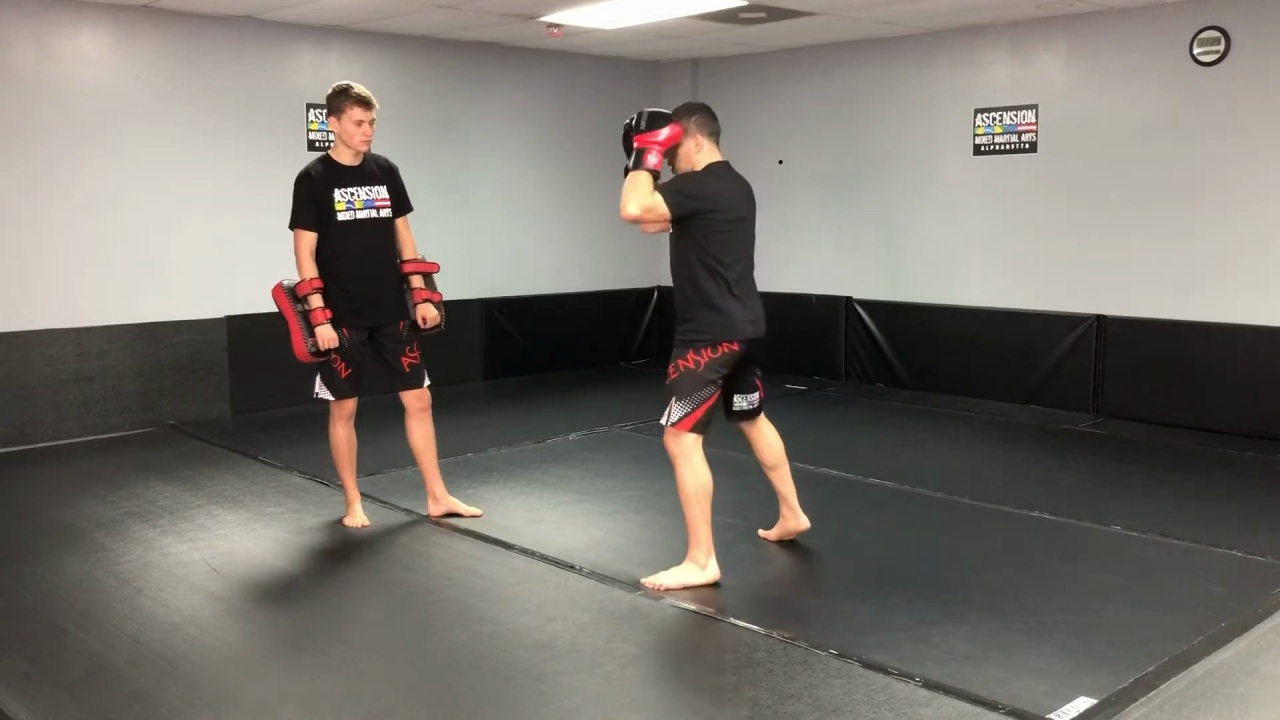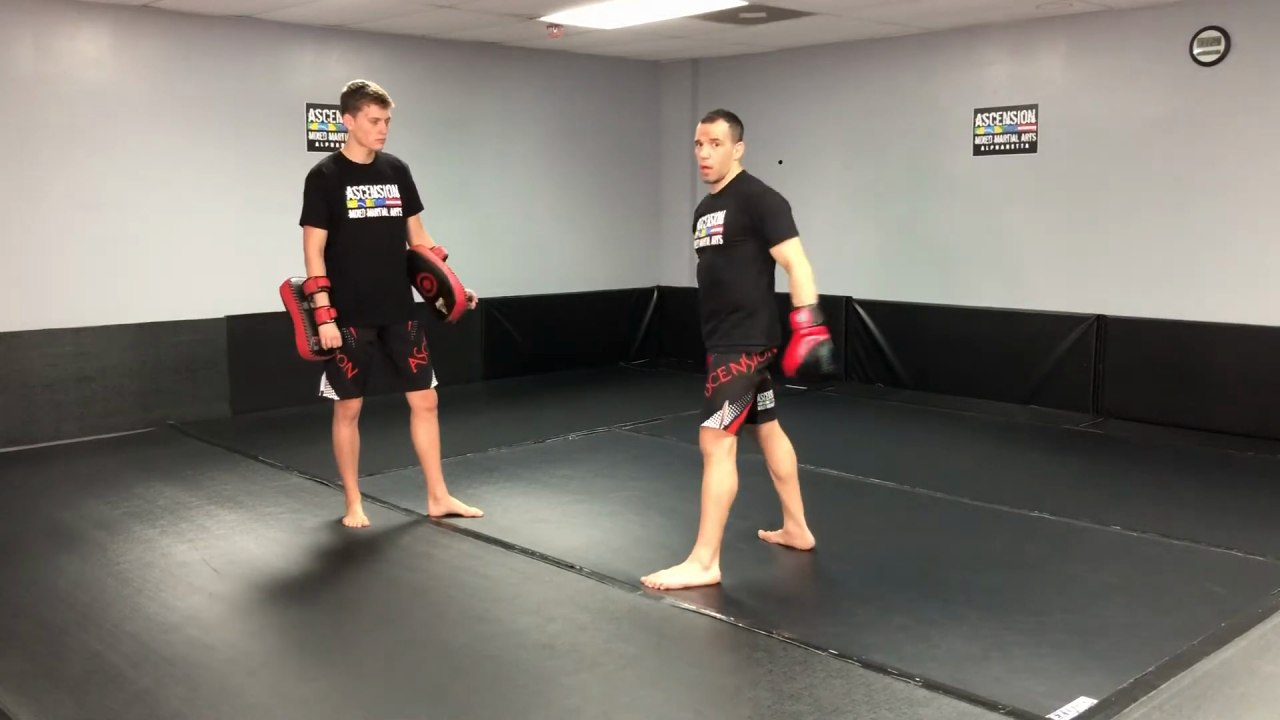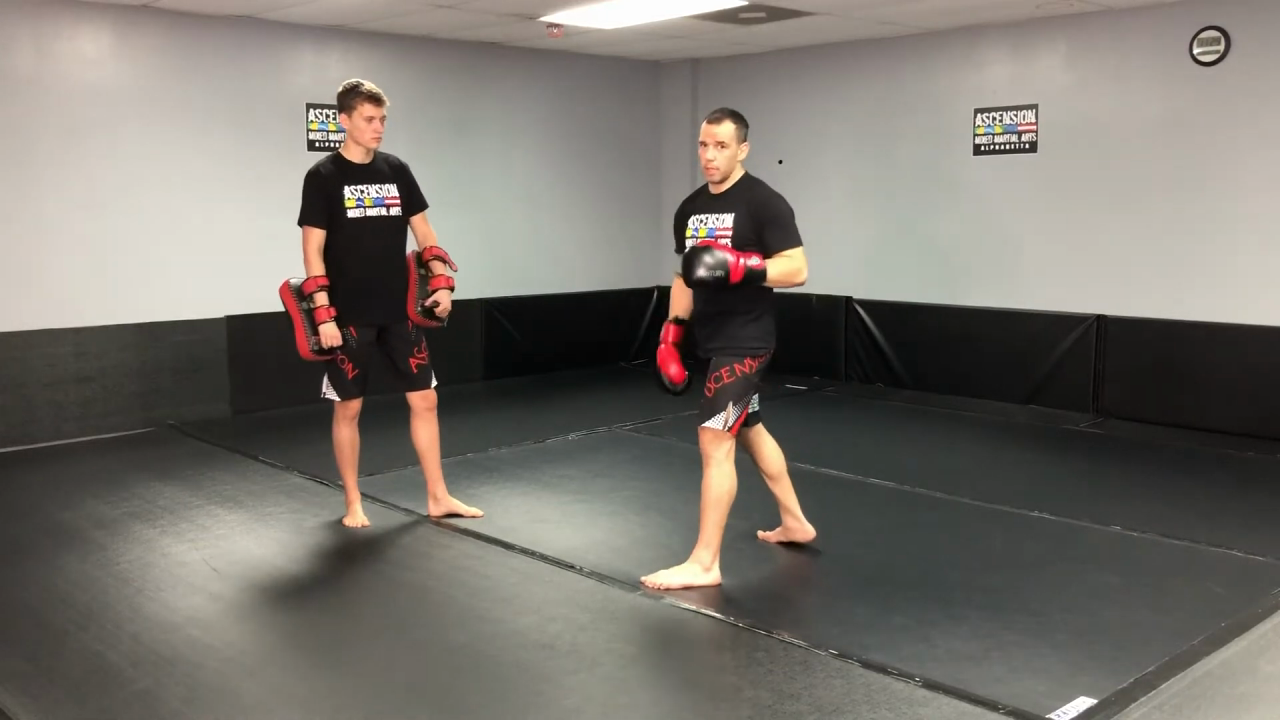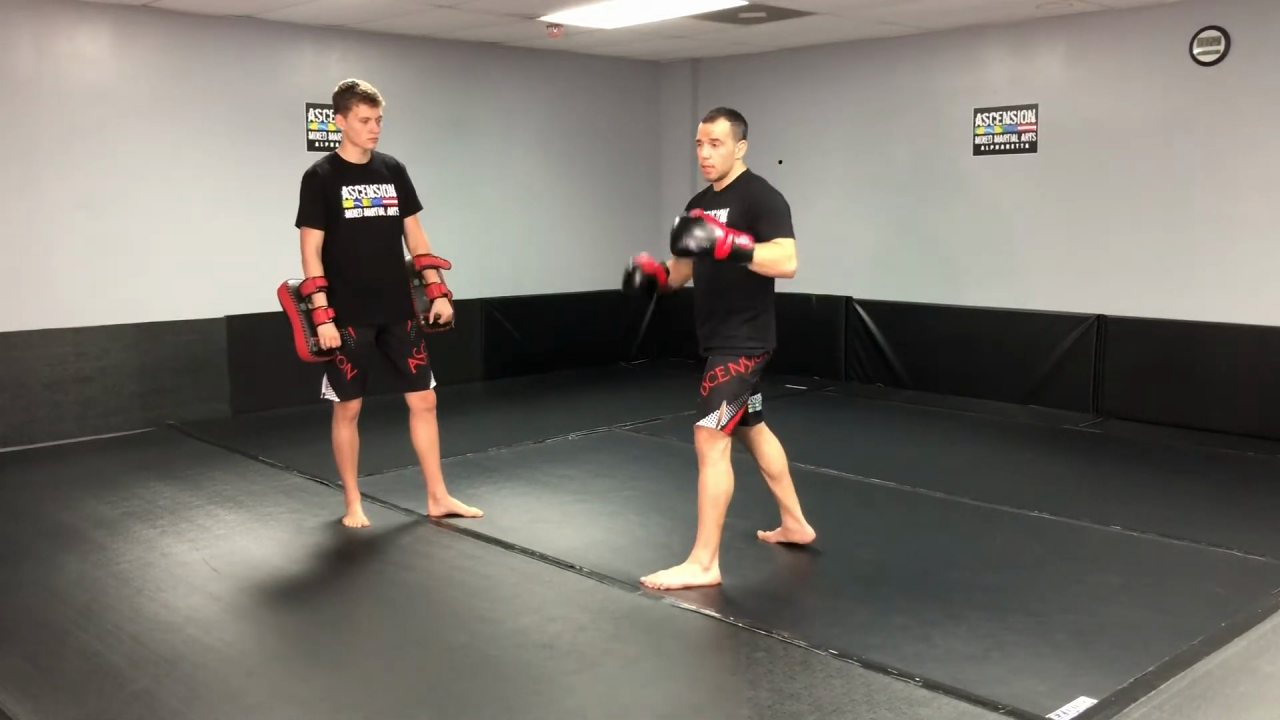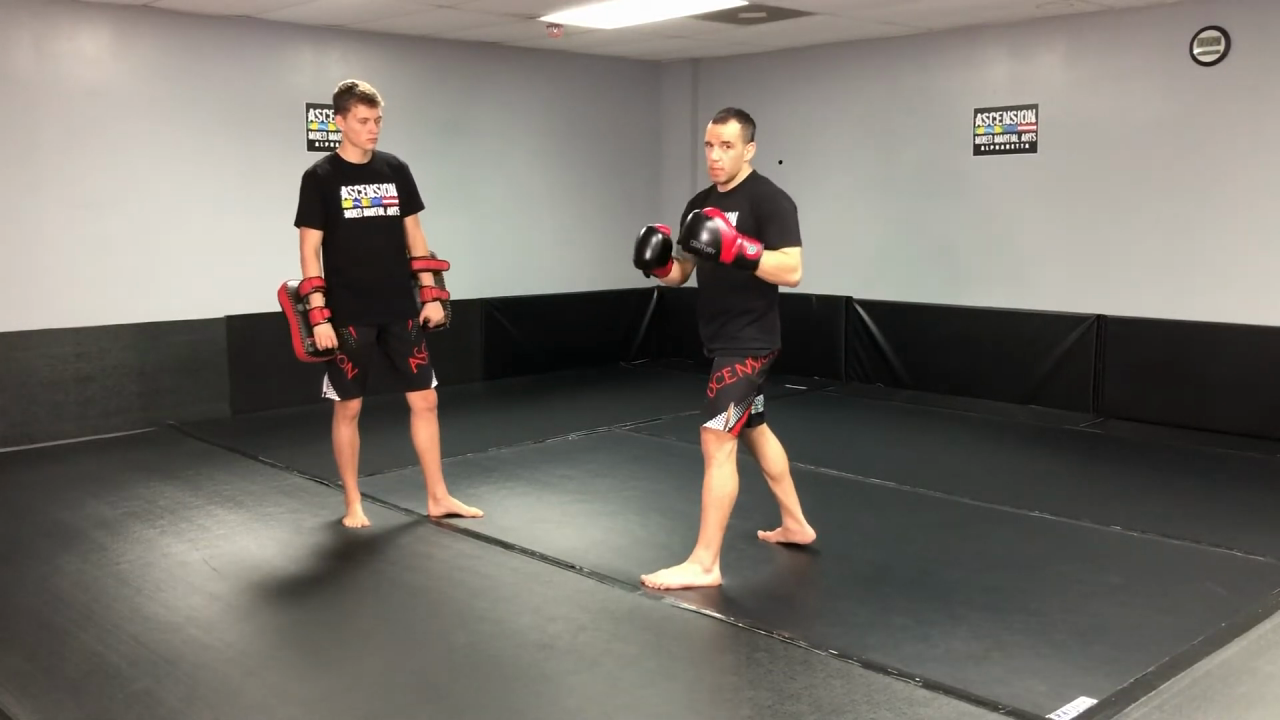
dt=1s
person 1, frame 1
left shoulder: (699, 185)
right shoulder: (734, 185)
left elbow: (633, 210)
right elbow: (655, 220)
left wrist: (647, 154)
right wrist: (645, 164)
left hip: (710, 333)
right hip: (744, 325)
left knee: (681, 438)
right knee: (753, 419)
left ankle: (701, 561)
right ankle: (791, 514)
person 1, frame 2
left shoulder: (759, 199)
right shoulder: (705, 209)
left elbow: (796, 263)
left wrist: (808, 325)
right wrist: (710, 335)
left hip: (747, 342)
right hip: (725, 340)
left knee: (716, 441)
right knee: (765, 427)
left ankle: (704, 561)
right ankle: (796, 528)
person 1, frame 3
left shoulder: (764, 202)
right shoulder: (690, 208)
left elbow: (797, 270)
right elbow: (684, 277)
left wrist: (737, 265)
right wrist: (670, 337)
left hip: (744, 340)
right hip: (713, 340)
left knee: (714, 441)
right knee: (749, 430)
left ankle: (704, 563)
right ankle: (794, 522)
person 1, frame 4
left shoulder: (761, 197)
right shoulder: (701, 204)
left elbow: (786, 263)
right elbow: (683, 270)
left wrist: (727, 241)
right wrist: (655, 273)
left hip: (744, 339)
right hip: (720, 337)
left knee: (711, 438)
right knee: (752, 428)
left ankle: (703, 563)
right ankle: (794, 523)
person 1, frame 5
left shoulder: (770, 200)
right shoulder: (700, 204)
left elbow: (791, 271)
right elbow: (681, 274)
left wrist: (735, 246)
right wrist: (658, 261)
left hip: (749, 342)
right hip: (721, 340)
left knee: (717, 441)
right knee: (755, 430)
left ankle: (704, 564)
right ankle: (795, 524)
person 2, frame 1
left shoulder: (385, 170)
right shoulder: (313, 179)
right elbow: (305, 253)
left wrist: (421, 295)
right wrist: (320, 316)
left hip: (391, 311)
right hip: (342, 316)
left knee: (419, 399)
right knee: (343, 409)
left ankle: (437, 496)
right ankle: (353, 503)
person 2, frame 2
left shoulder: (397, 170)
right shoulder: (325, 176)
left elbow: (417, 235)
right elbow: (313, 250)
left hip: (400, 310)
right hip: (350, 316)
left knee: (425, 399)
right knee: (348, 407)
left ankle: (438, 496)
right ankle: (353, 503)
person 2, frame 3
left shoulder: (396, 169)
right shoulder: (323, 177)
left elbow: (423, 231)
right elbow: (313, 250)
left wrist: (441, 283)
right wrist: (324, 313)
left hip: (399, 311)
right hip: (349, 315)
left knee: (425, 399)
right knee: (348, 407)
left ankle: (438, 497)
right ankle: (354, 503)
person 2, frame 4
left shoulder: (393, 169)
right shoulder: (321, 177)
left elbow: (415, 234)
right elbow: (311, 251)
left wrist: (437, 291)
right wrist: (322, 315)
left hip: (399, 310)
right hip: (348, 316)
left knee: (424, 399)
right knee: (347, 408)
left ankle: (438, 497)
right ankle: (353, 503)
person 2, frame 5
left shoulder: (395, 169)
right shoulder: (321, 177)
left elbow: (414, 234)
right elbow: (310, 250)
left wrist: (431, 294)
right wrist: (319, 315)
left hip: (401, 309)
right hip: (349, 315)
left knee: (425, 399)
right knee: (348, 407)
left ankle: (438, 497)
right ankle: (353, 504)
